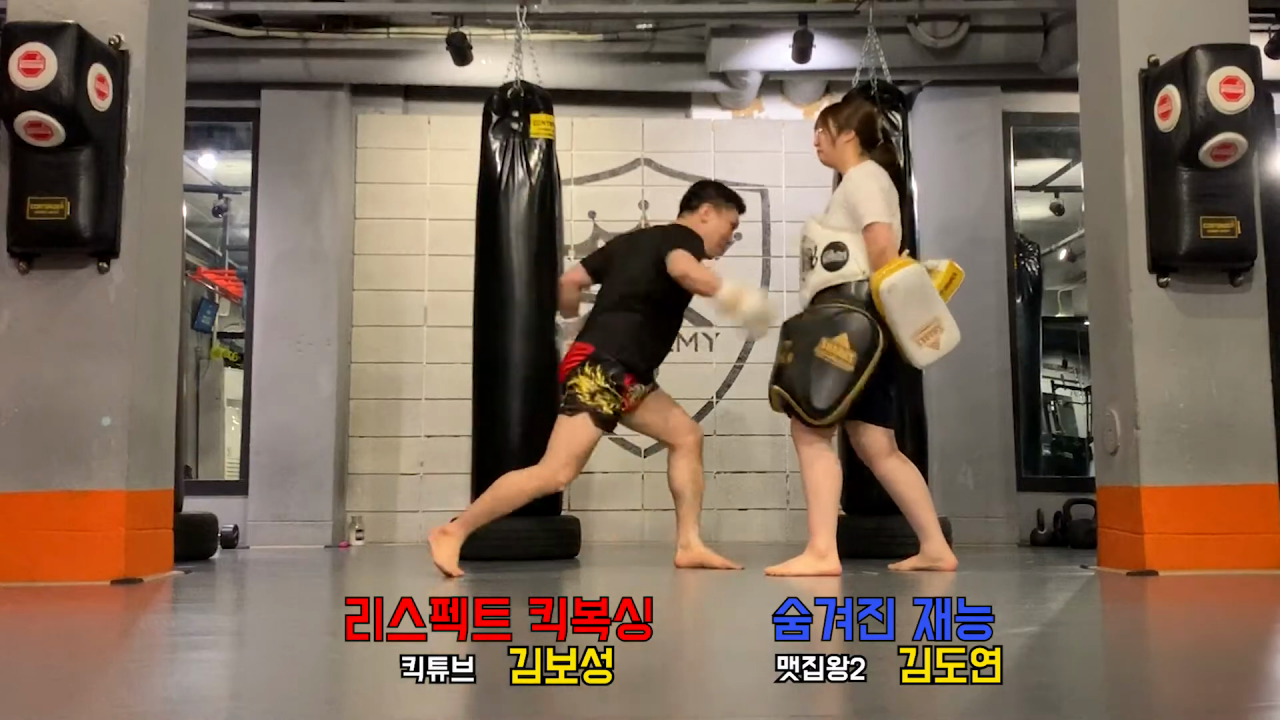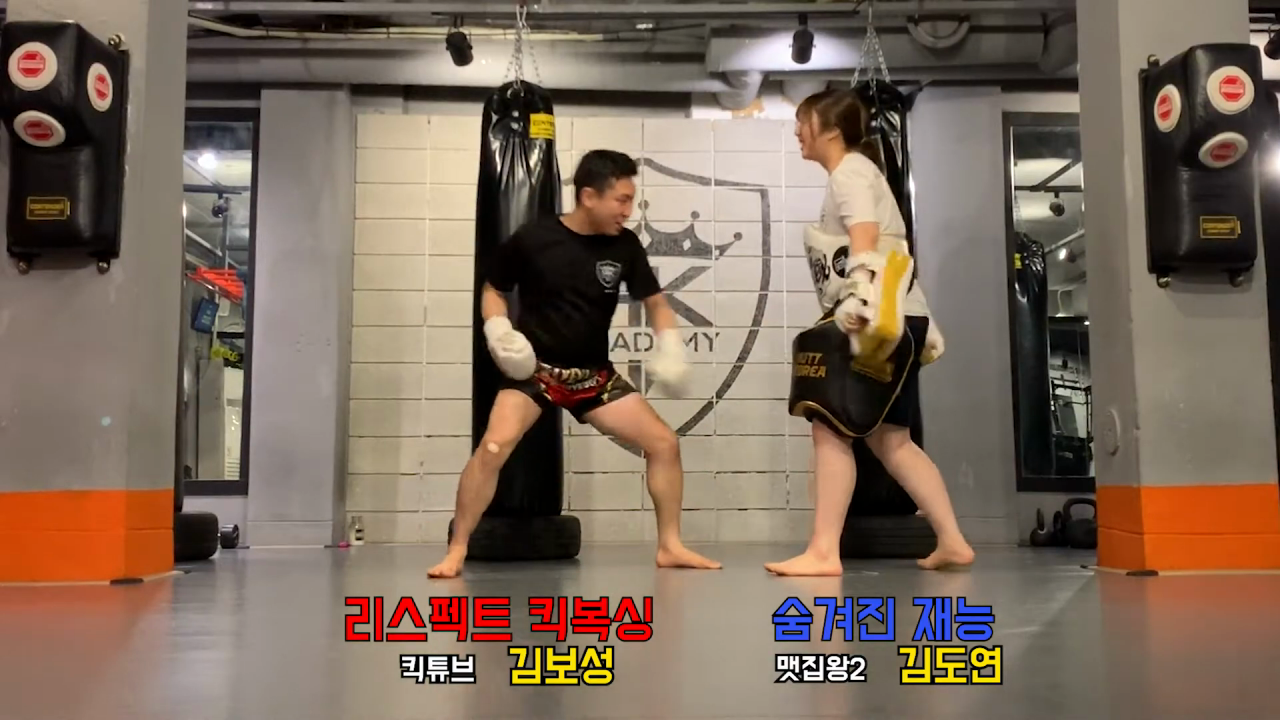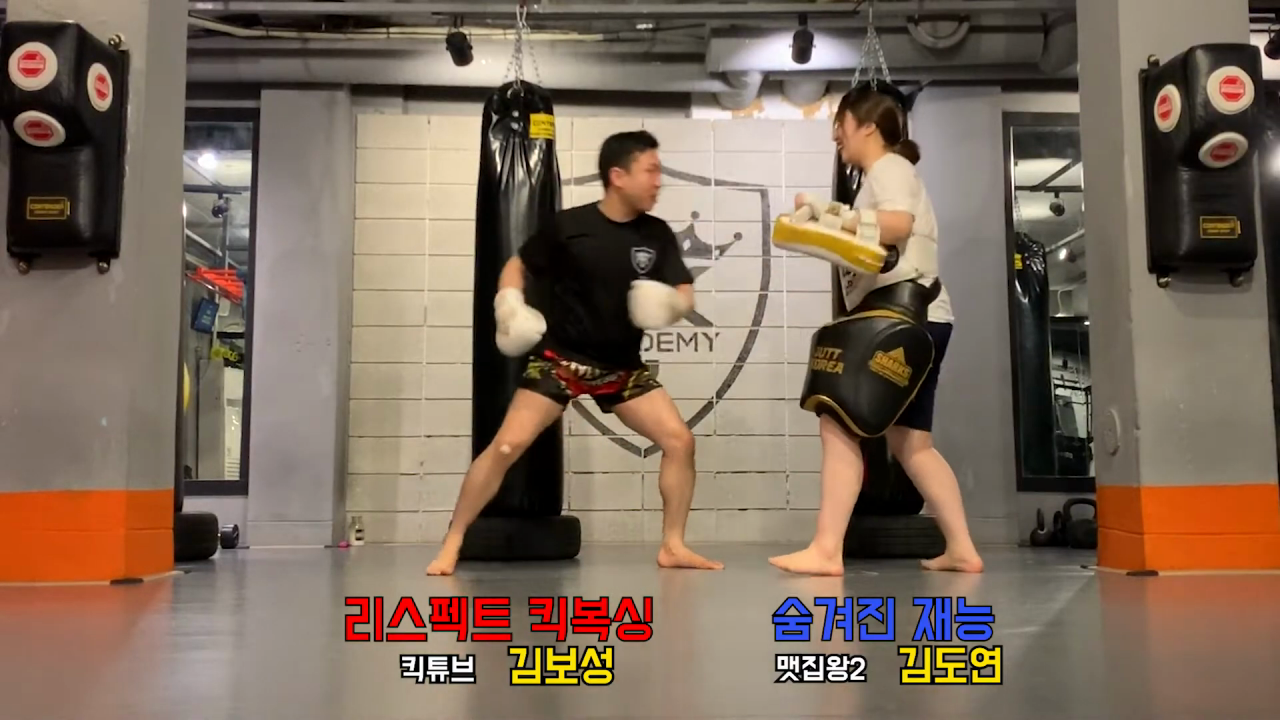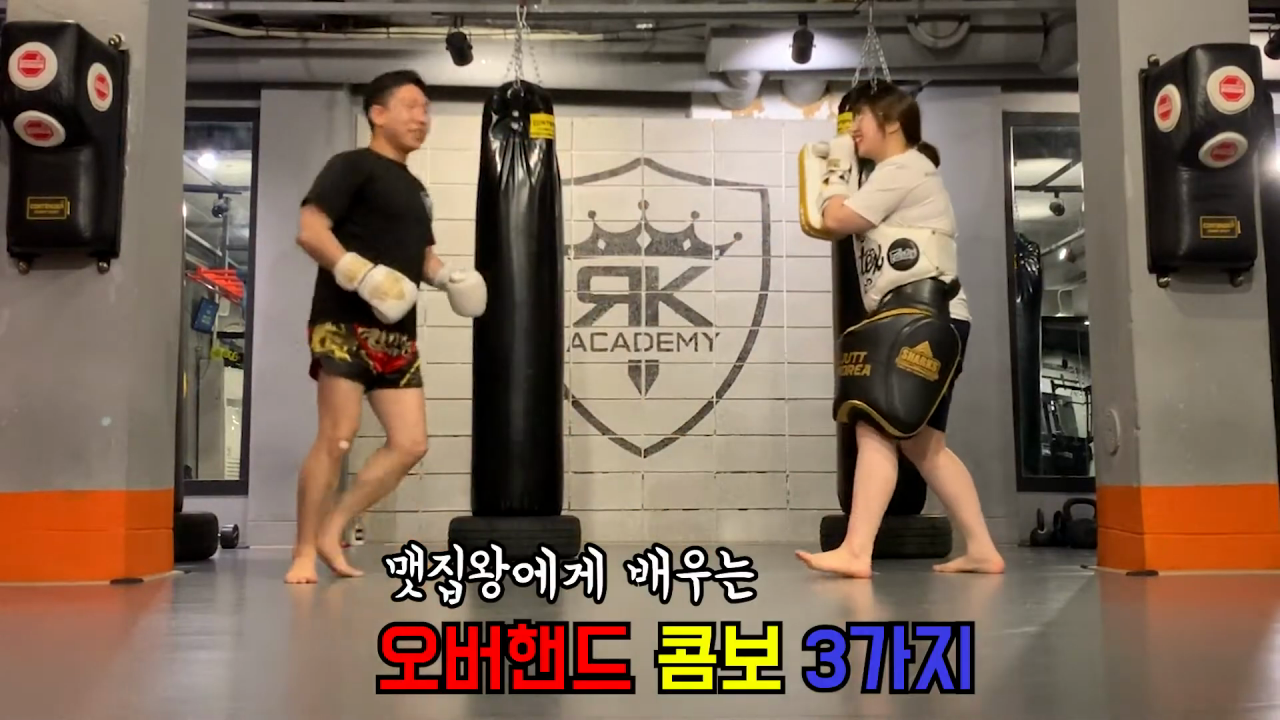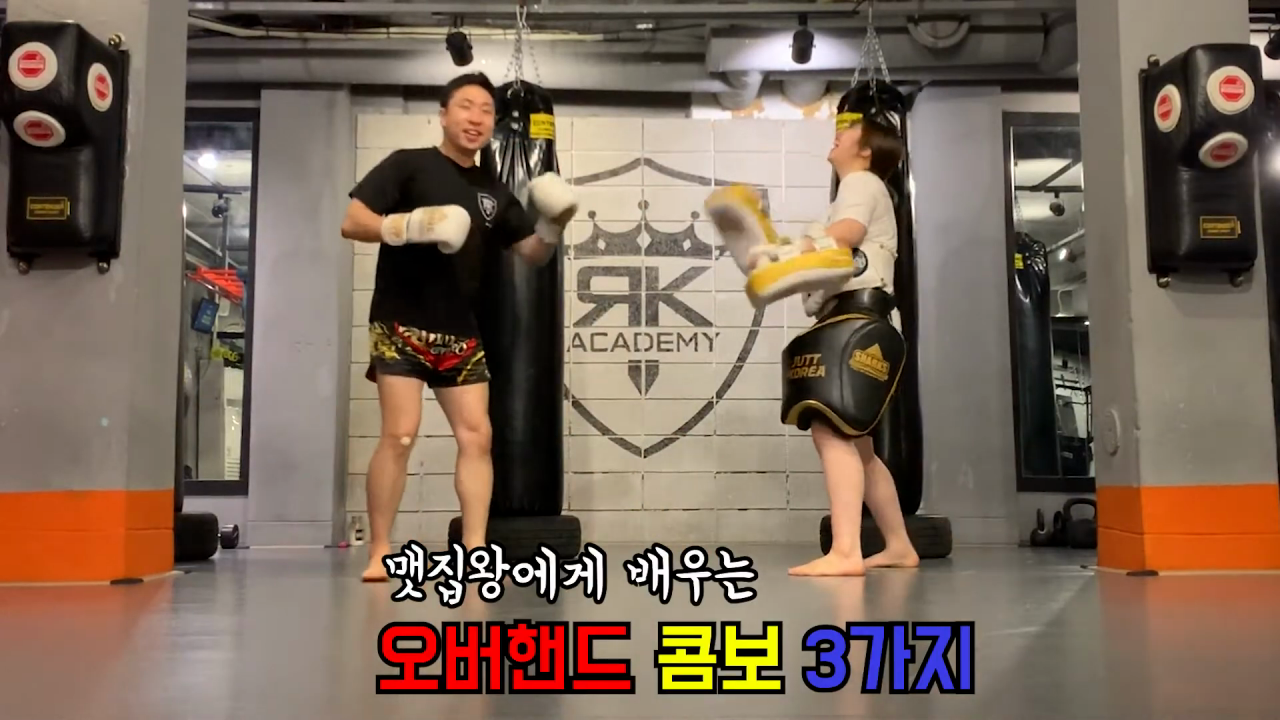
dt=1s
person 1, frame 1
left shoulder: (862, 178)
right shoulder: (863, 182)
left elbow: (882, 247)
right elbow: (877, 252)
left wrist: (888, 313)
left hip: (852, 321)
right hip: (846, 324)
left knee: (810, 426)
right knee: (876, 447)
left ankle: (822, 551)
right ankle: (935, 547)
person 1, frame 2
left shoulder: (849, 175)
right shoulder: (855, 173)
left elbow: (865, 240)
left wrist: (855, 298)
right wrist: (923, 332)
left hip: (885, 320)
right hip: (891, 321)
left knee: (831, 428)
right knee: (891, 441)
left ankle: (823, 552)
right ankle: (952, 541)
person 1, frame 3
left shoulder: (889, 168)
right shoulder: (884, 174)
left elbow: (897, 225)
left knee: (839, 423)
right knee: (911, 442)
left ankle: (826, 548)
right ankle: (961, 549)
person 1, frame 4
left shoulder: (901, 169)
right shoulder: (907, 174)
left elbow: (837, 220)
left wrist: (837, 170)
left knee: (876, 428)
right knee: (921, 443)
left ankle: (856, 550)
right ankle: (981, 549)
person 1, frame 5
left shoulder: (862, 184)
right shoulder: (846, 198)
left elbow: (843, 236)
right elbow: (818, 248)
left knee: (833, 433)
right knee: (853, 442)
left ankle: (845, 553)
right ankle: (899, 546)
person 2, frame 1
left shoulder: (631, 241)
right shoulder: (680, 238)
left elbow: (571, 280)
right elbow: (683, 269)
left wrist: (572, 315)
right wrist: (735, 297)
left hip: (626, 378)
right hip: (602, 370)
left knee: (688, 437)
right knee: (554, 476)
left ankle: (691, 546)
right ankle: (453, 533)
person 2, frame 2
left shoulder: (626, 244)
right shoulder: (535, 238)
left elbow: (656, 301)
right elbow: (493, 288)
left wrist: (669, 344)
right wrist: (497, 329)
left hip: (594, 374)
right hip: (535, 367)
left knee: (664, 443)
right knee: (495, 446)
left ankle: (670, 546)
right ankle: (457, 550)
person 2, frame 3
left shoulder: (655, 234)
right shoulder: (567, 225)
left elbow: (685, 294)
right elbow: (517, 267)
left wrist: (668, 302)
right wrist: (511, 306)
left hip: (617, 365)
right hip: (556, 360)
left knee: (679, 440)
right knee: (506, 447)
left ankle: (672, 546)
right ankle: (452, 544)
person 2, frame 4
left shoulder: (414, 186)
right shoulder: (350, 167)
right elbow: (309, 231)
left wrist: (451, 279)
right wrist: (362, 275)
left hip: (397, 336)
right hip: (344, 326)
left knee: (408, 445)
right knee: (336, 439)
left ankle: (332, 527)
right ankle: (304, 552)
person 2, frame 5
left shoulder: (493, 191)
right shoulder: (407, 164)
left elbow: (534, 250)
right elbow: (351, 220)
left wrist: (555, 221)
right wrist: (411, 224)
left hip: (459, 332)
right hip: (399, 325)
left knee: (476, 435)
right knee: (399, 434)
left ankle: (474, 552)
right ankle: (381, 552)
